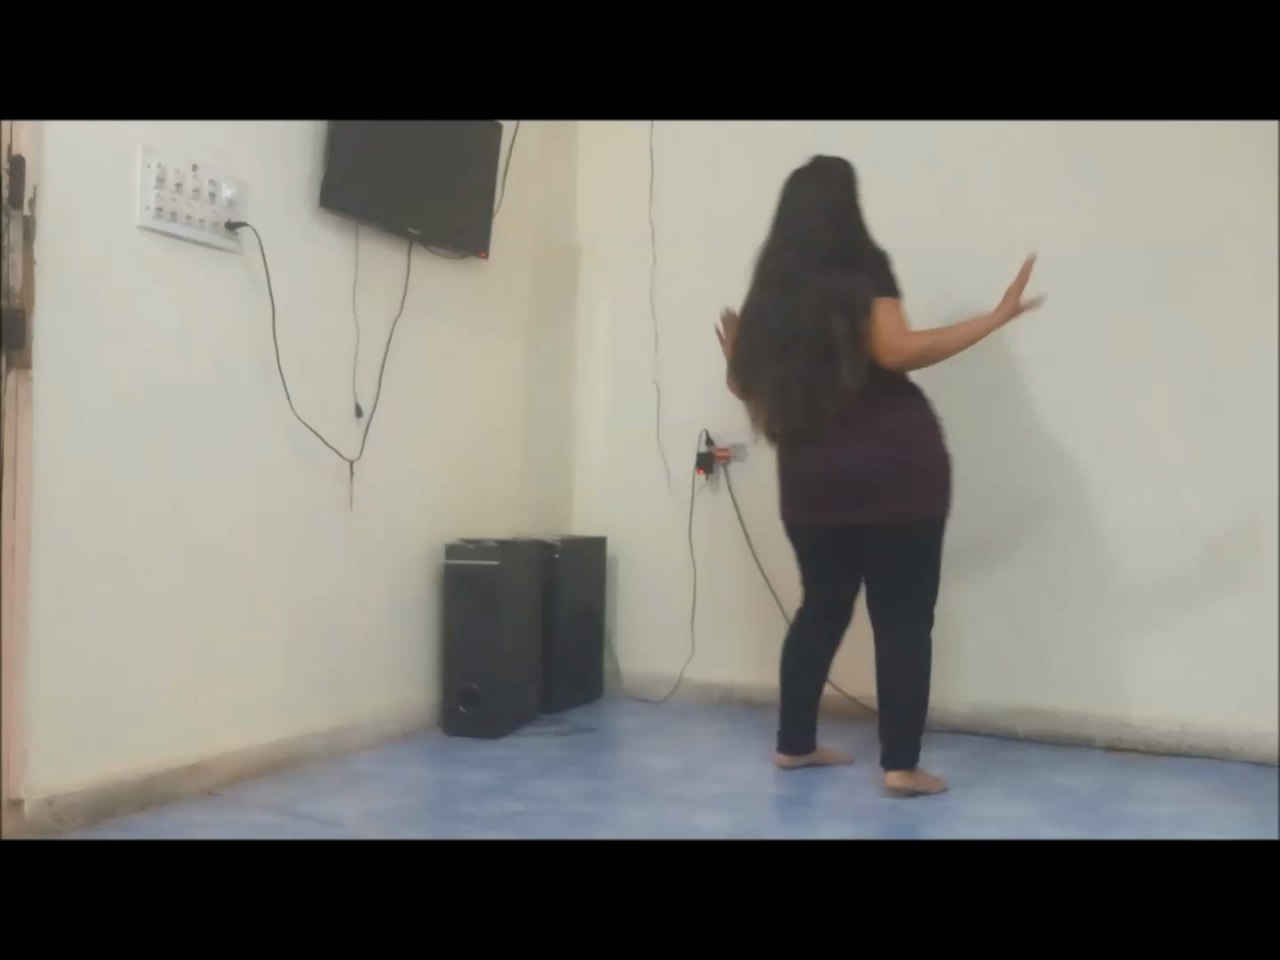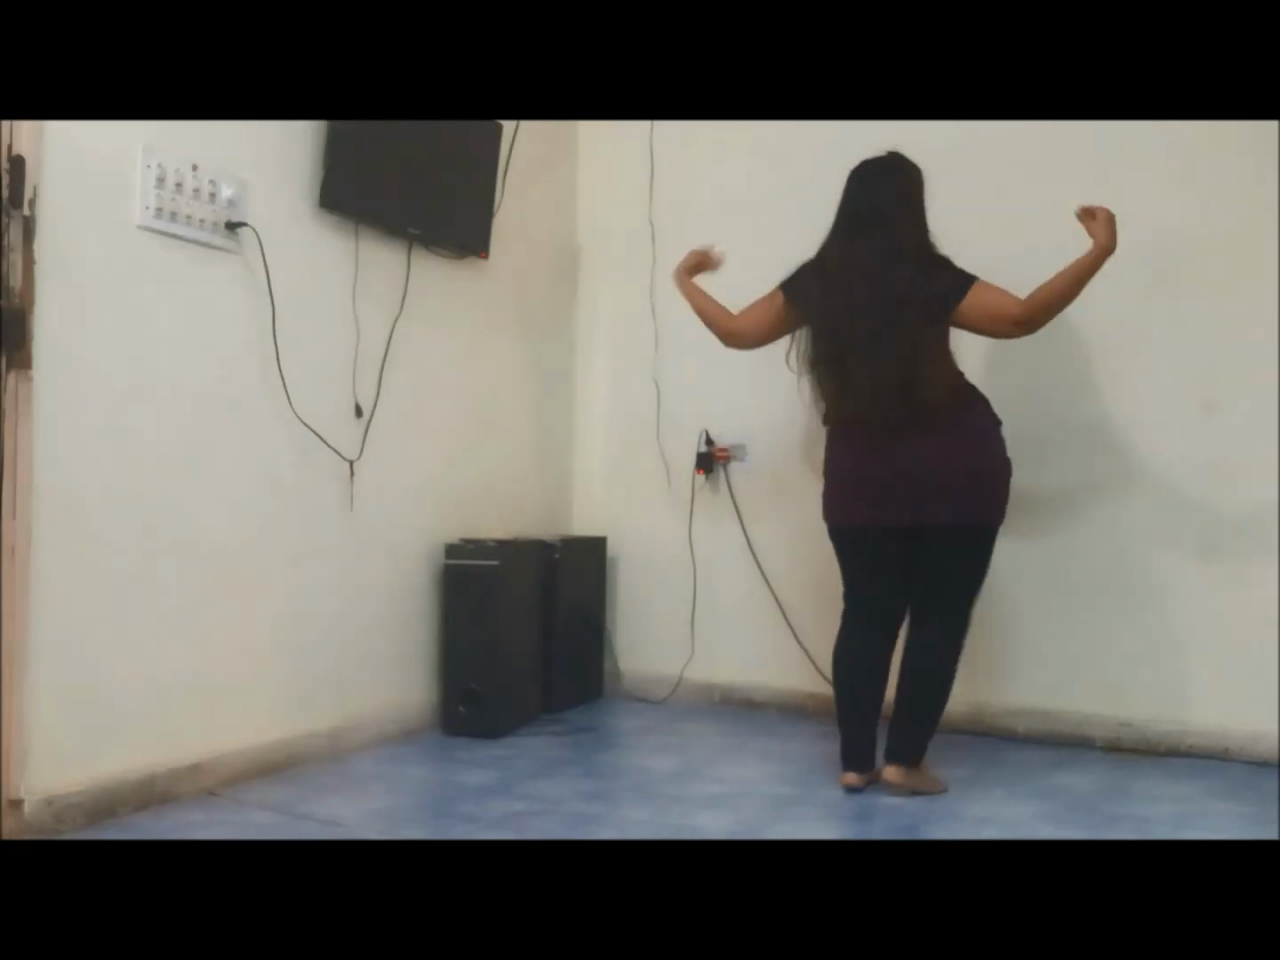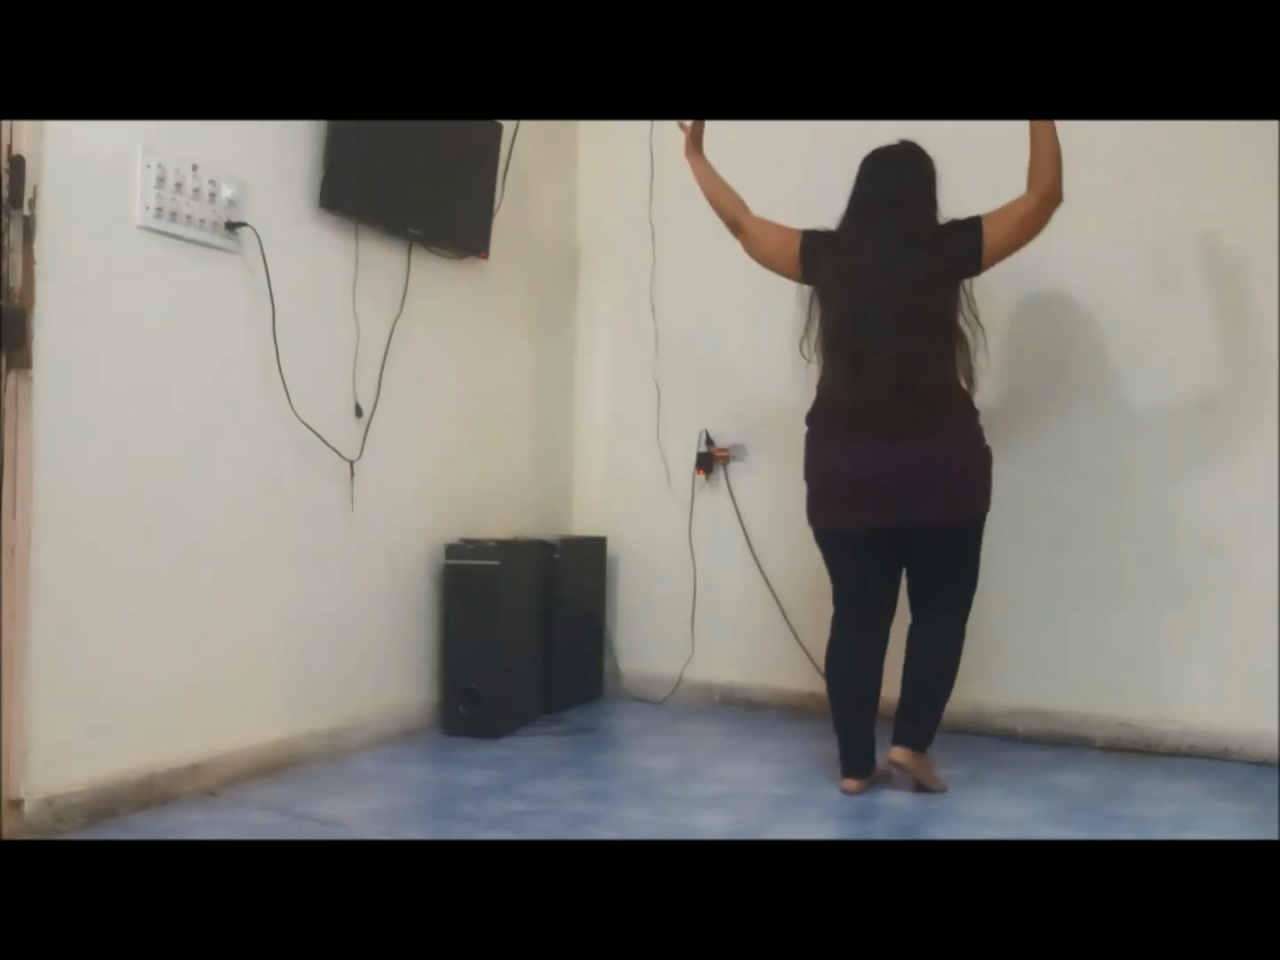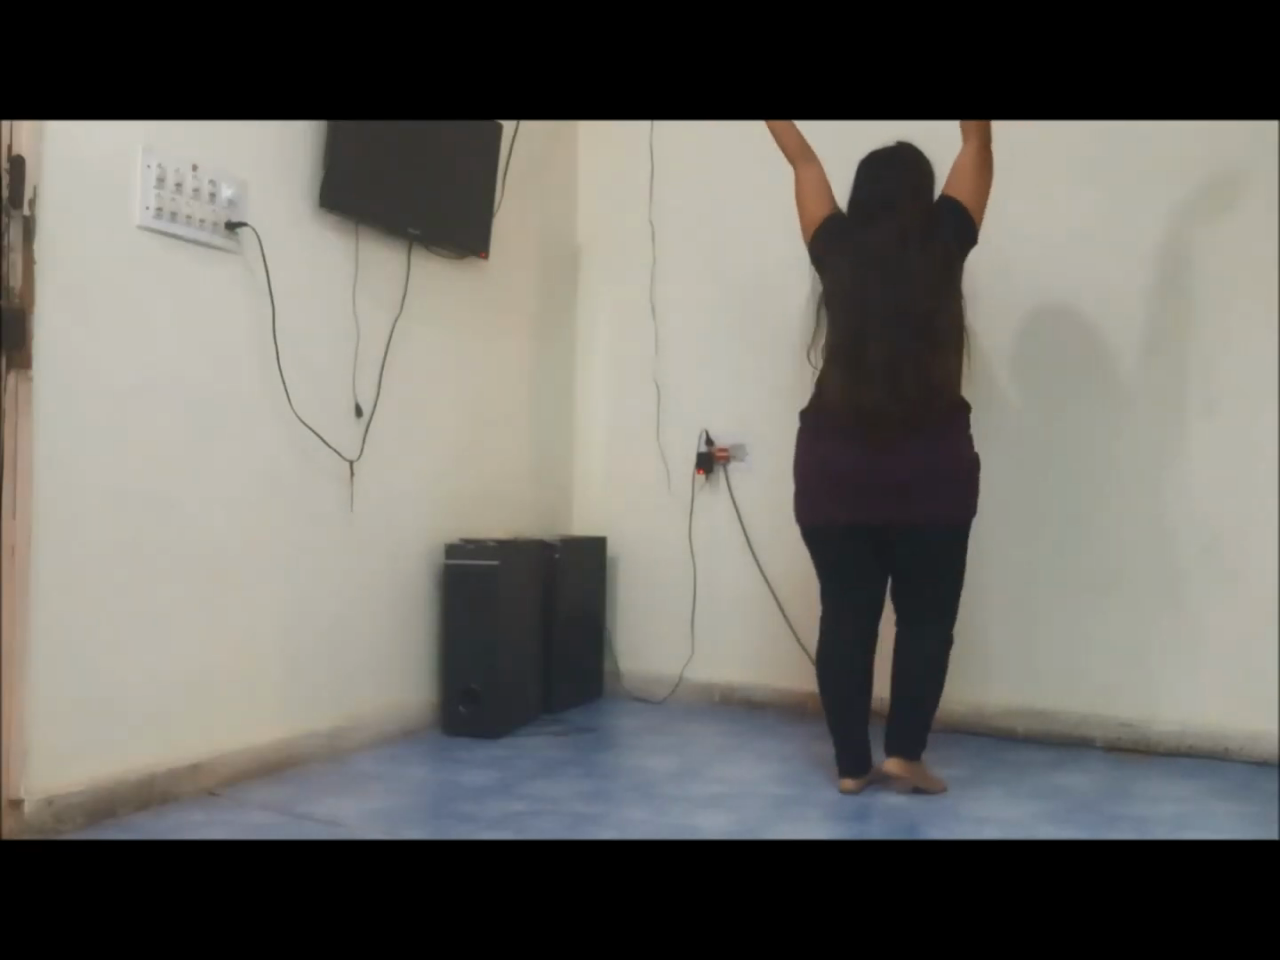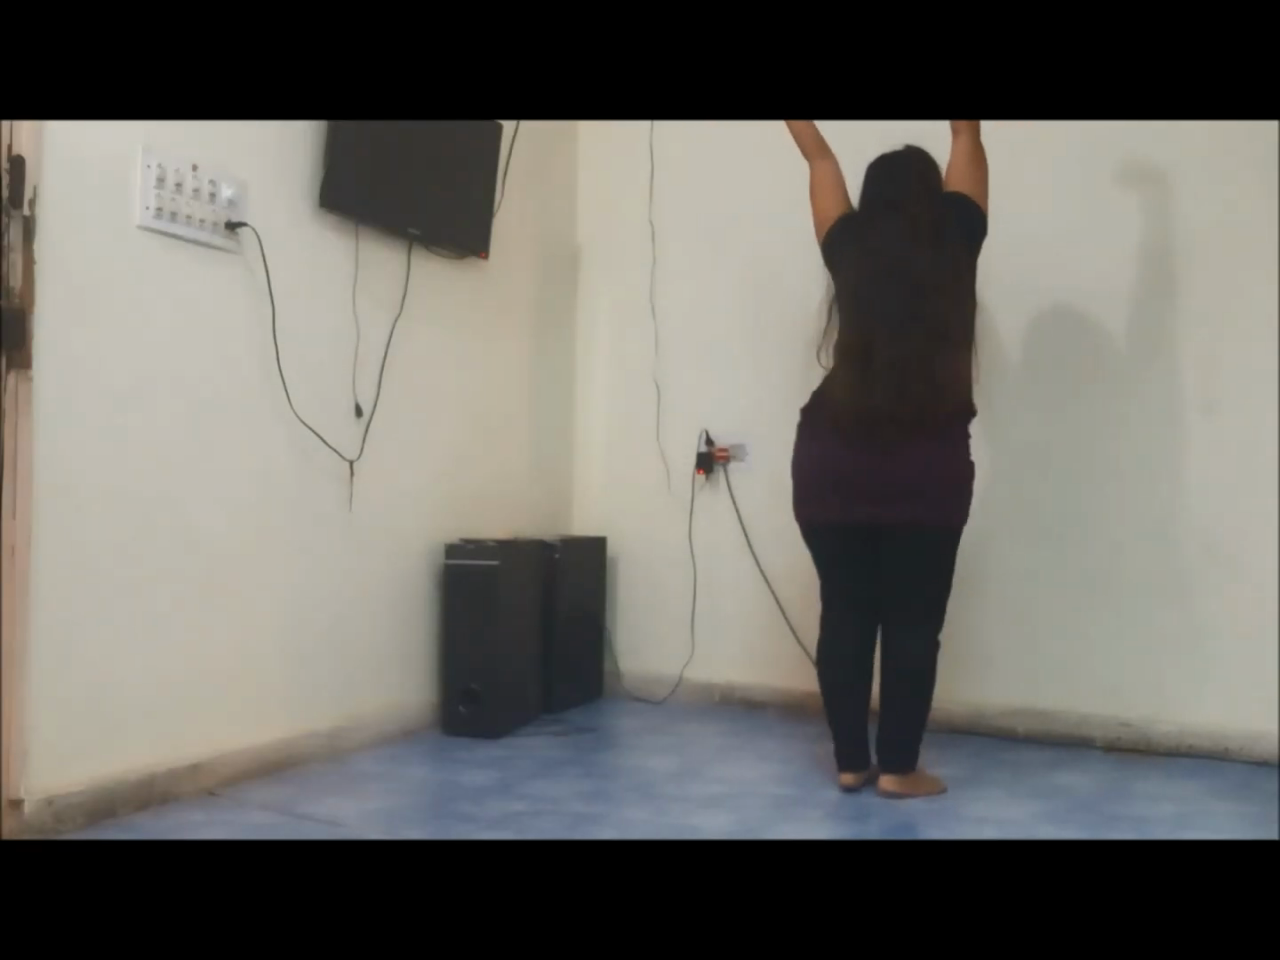
dt=1s
person 1, frame 1
left shoulder: (771, 288)
right shoulder: (862, 270)
left elbow: (745, 383)
right elbow: (897, 351)
left wrist: (732, 344)
right wrist: (997, 316)
left hip: (810, 470)
right hip: (892, 463)
left knee: (822, 606)
right knee: (903, 614)
left ankle: (794, 742)
right ankle: (901, 763)
person 1, frame 2
left shoulder: (817, 283)
right shoulder: (928, 277)
left elbow: (734, 330)
right elbow: (1020, 317)
left wrist: (685, 281)
right wrist: (1098, 253)
left hip: (860, 474)
right hip: (956, 471)
left knee: (866, 614)
right knee: (940, 615)
left ankle: (855, 761)
right ankle: (904, 759)
person 1, frame 3
left shoulder: (828, 258)
right shoulder: (946, 254)
left elbow: (740, 220)
right elbow: (1044, 195)
left wrist: (696, 152)
right wrist: (1041, 129)
left hip: (845, 468)
right hip: (941, 466)
left knee: (857, 617)
right knee: (940, 611)
left ankle: (855, 764)
right ankle: (910, 744)
person 1, frame 4
left shoulder: (836, 249)
right shoulder: (941, 245)
left elbow: (801, 158)
right elbow: (976, 144)
left wrist: (782, 131)
left hip: (834, 467)
right hip: (930, 470)
left knee: (845, 617)
right knee: (926, 617)
left ankle: (851, 763)
right ankle: (904, 753)
person 1, frame 5
left shoulder: (848, 246)
right shoulder: (951, 243)
left elbow: (820, 158)
right elbow: (967, 140)
left wrist: (803, 131)
left hip: (832, 461)
right hip: (926, 470)
left knee: (845, 613)
right knee: (913, 620)
left ankle: (850, 759)
right ankle: (898, 764)
